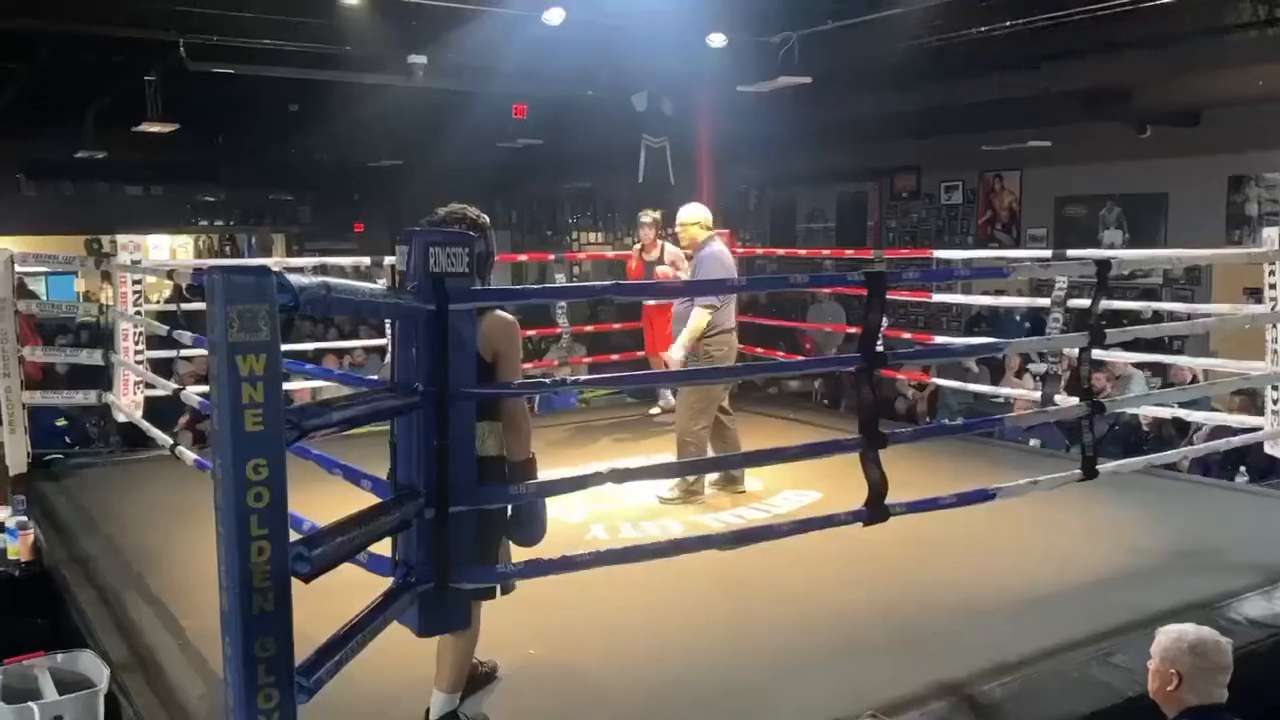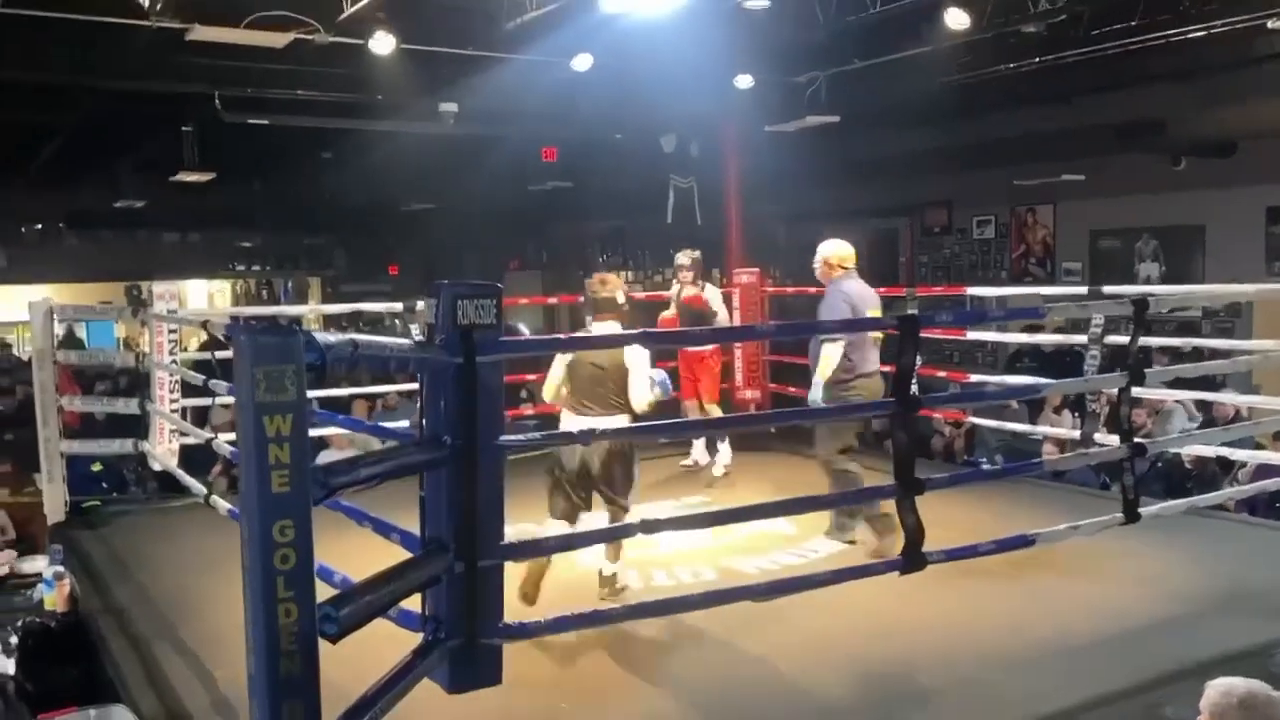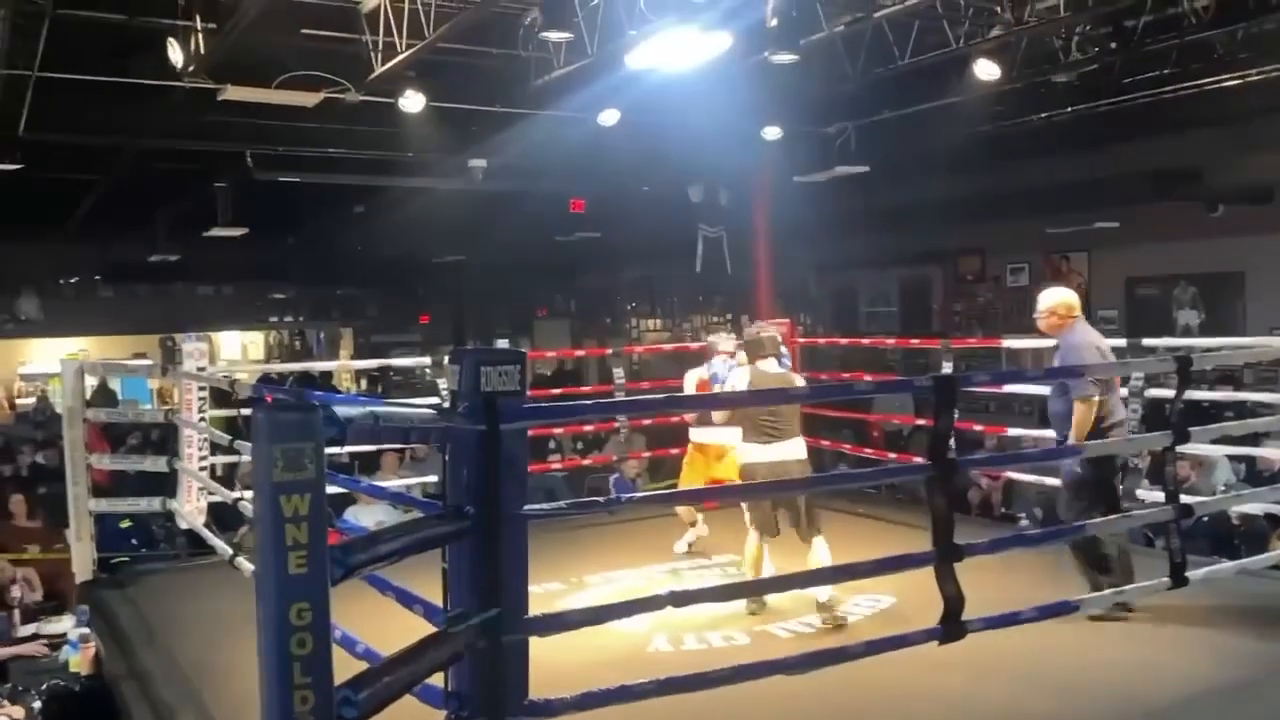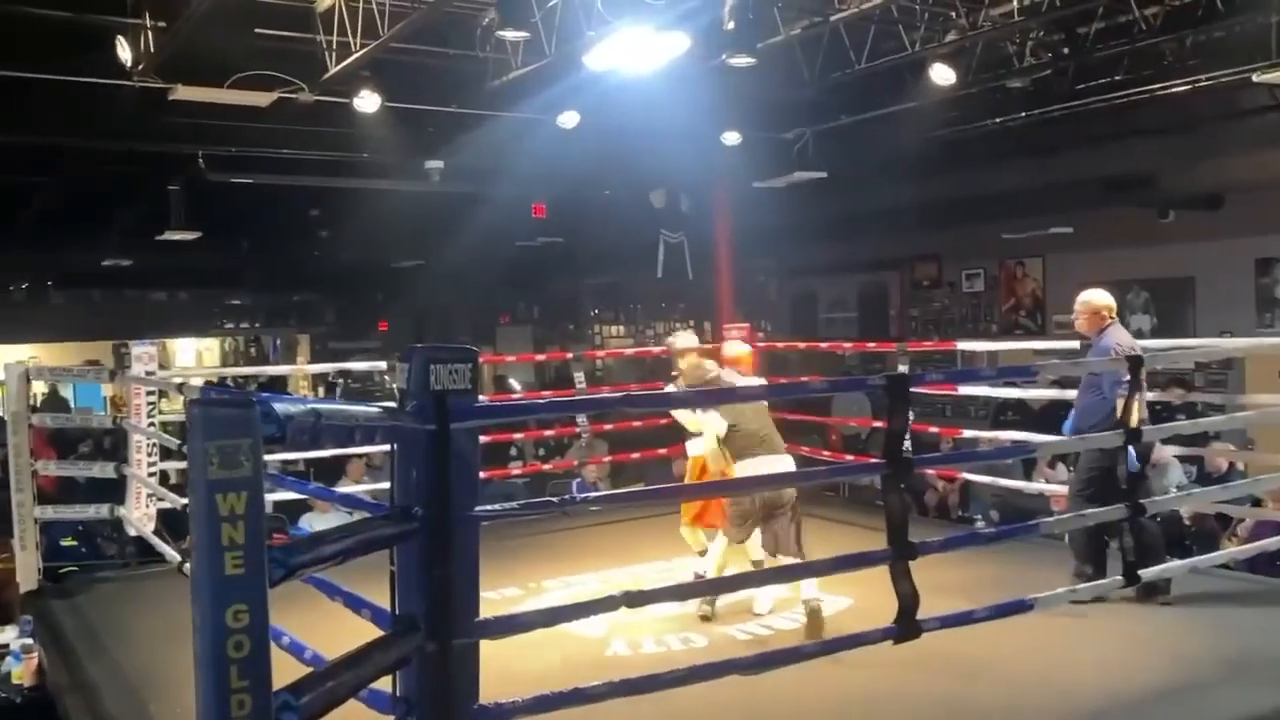
dt=1s
person 1, frame 1
right shoulder: (498, 325)
right elbow: (513, 412)
right wrist: (525, 479)
right hip: (477, 464)
right knee: (465, 589)
left ankle: (461, 670)
person 1, frame 2
right shoulder: (633, 349)
left elbow: (549, 395)
right elbow: (639, 404)
right wrist: (654, 392)
right hip: (611, 440)
left knee: (562, 515)
right knee: (618, 512)
left ankle: (539, 561)
right ankle: (609, 577)
person 1, frame 3
left shoulder: (740, 376)
right shoulder: (797, 382)
left elbow: (719, 417)
left wrist: (722, 387)
left hip: (755, 464)
right hip: (793, 462)
left knee: (757, 529)
right knee: (813, 535)
left ankle: (753, 595)
right ankle: (825, 602)
person 1, frame 4
left shoulder: (713, 418)
right shoulder: (748, 388)
left elbow: (717, 464)
left hip: (753, 480)
right hip: (785, 476)
left knee: (726, 535)
right knee: (789, 553)
left ankle: (708, 599)
right ankle: (810, 601)
person 2, frame 1
left shoulder: (711, 255)
right shoulder: (706, 254)
left elbow: (705, 308)
right elbow: (697, 297)
left wrist: (680, 345)
left hip: (708, 346)
right hip: (716, 344)
left knee: (692, 415)
right knee: (719, 411)
left ankle: (691, 485)
right ankle: (732, 476)
person 2, frame 2
left shoulder: (837, 293)
right shoulder: (867, 292)
left elbow: (833, 342)
left wrist: (818, 382)
left hip: (845, 388)
right hip: (869, 381)
left knee: (836, 455)
right knee: (846, 453)
left ankle: (881, 524)
right ankle: (843, 524)
person 2, frame 3
left shoulder: (1077, 344)
right shoulder: (1078, 338)
left elbow: (1086, 399)
left wrist: (1073, 444)
right wrist: (1073, 441)
left hip: (1093, 445)
right hip: (1101, 441)
left knee: (1081, 517)
right knee: (1105, 515)
left ankle: (1108, 594)
right ankle: (1119, 591)
person 2, frame 4
left shoulder: (1110, 345)
right shoulder: (1112, 340)
left elbow: (1126, 397)
left wrist: (1127, 442)
right wrist: (1076, 414)
left hip: (1108, 442)
right hip: (1123, 441)
left knee: (1082, 506)
left ankle: (1090, 579)
right ankle: (1155, 585)
person 3, frame 1
left shoulder: (670, 251)
right shoulder: (637, 251)
left elbow: (690, 275)
right elbow: (633, 282)
left wrist: (674, 275)
right wrist: (633, 263)
left hip: (667, 307)
right hip: (648, 308)
left knee: (665, 352)
right knee: (653, 355)
right ankle: (666, 397)
person 3, frame 2
left shoulder: (710, 291)
right shoulder: (676, 291)
left elbow: (725, 323)
left wrist: (706, 305)
right wrist: (668, 319)
left hip: (707, 353)
right hip: (686, 353)
left knee: (709, 402)
right knee: (689, 403)
left ankle: (724, 450)
right ankle: (699, 452)
person 3, frame 3
right shoulder: (694, 376)
right elbow: (688, 416)
right wrist: (701, 392)
left hip: (731, 446)
right hip: (700, 446)
right ankle: (695, 528)
person 3, frame 4
right shoulder: (672, 391)
right elbow: (693, 424)
right hip: (701, 456)
right knee: (687, 524)
left ankle: (763, 584)
right ankle: (706, 558)
